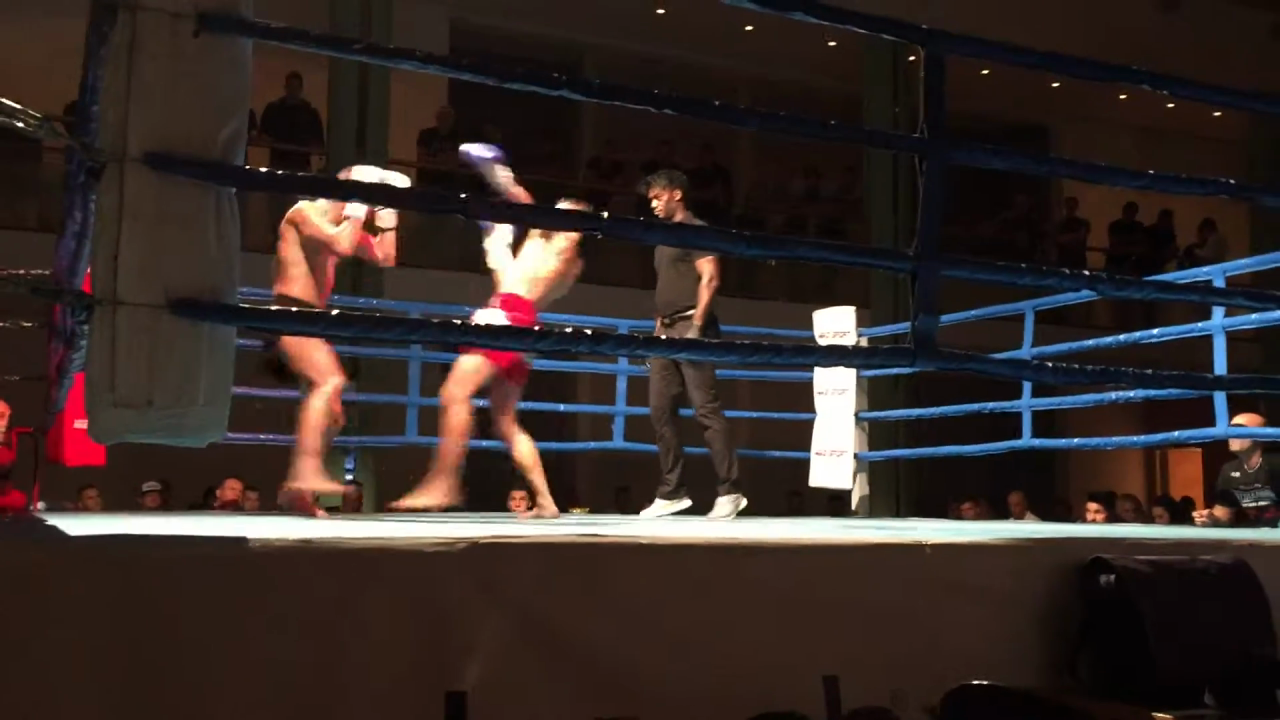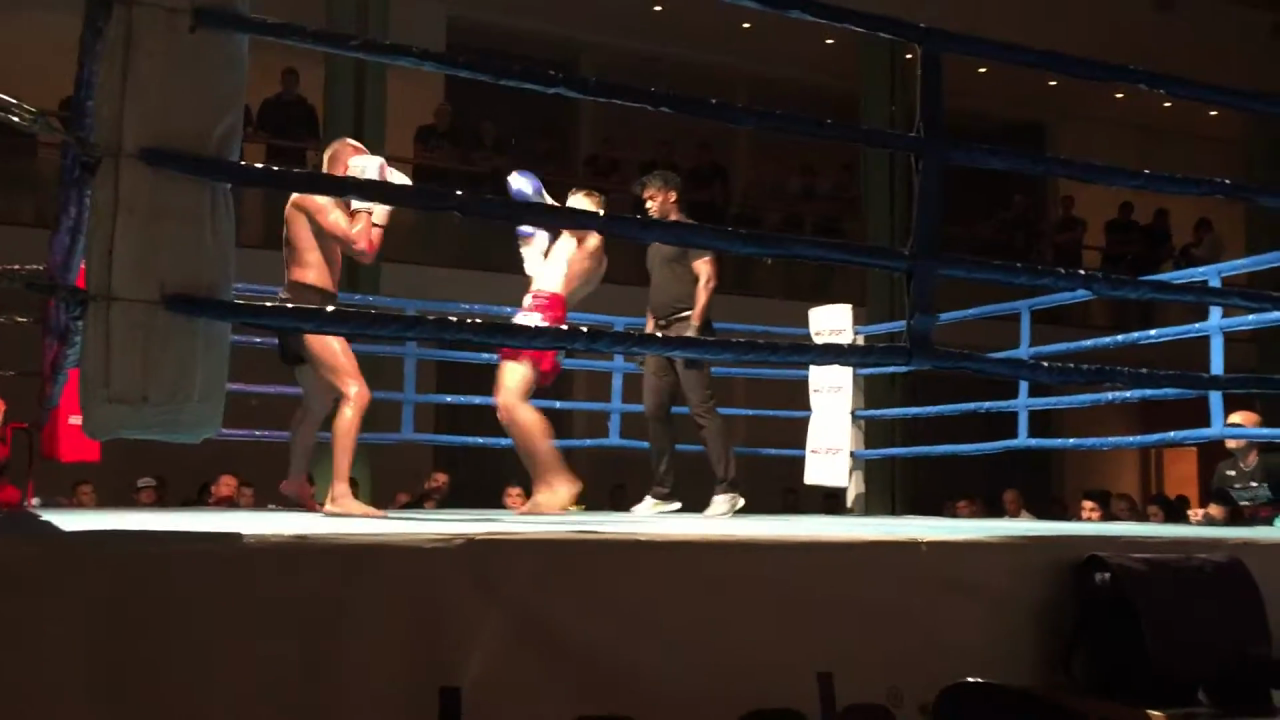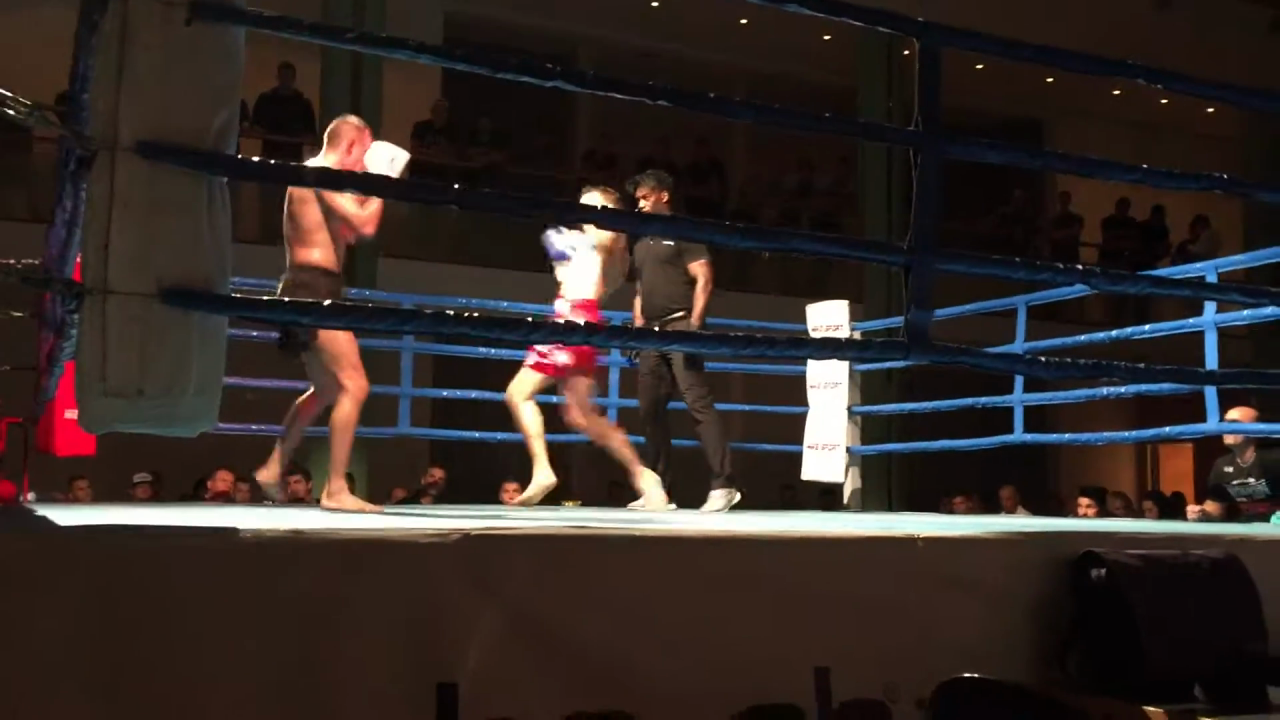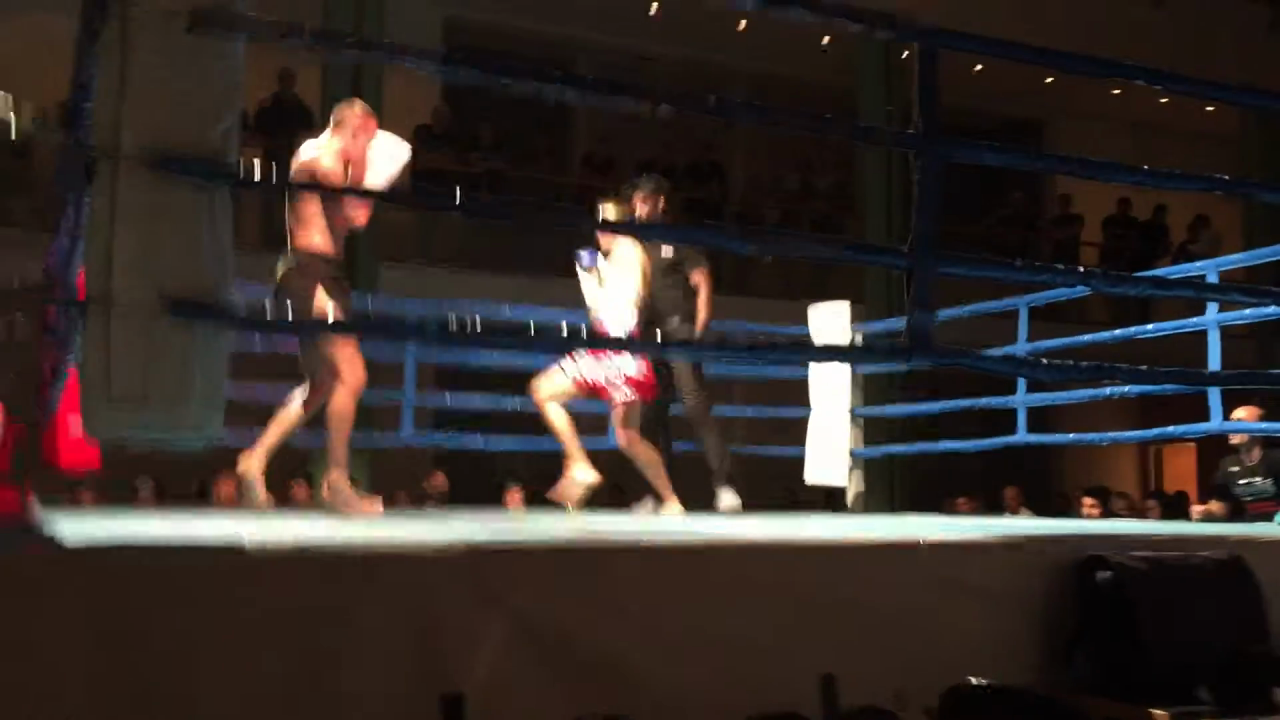
dt=0.1s
person 1, frame 1
left shoulder: (340, 222)
right shoulder: (306, 210)
left elbow: (385, 258)
right elbow: (342, 246)
left wrist: (386, 212)
right wrist: (358, 208)
left knee: (331, 416)
right knee: (331, 380)
left ankle: (297, 488)
right ankle: (306, 471)
person 1, frame 2
left shoulder: (332, 201)
right shoulder: (312, 195)
left elbow: (366, 253)
right elbow: (357, 242)
left wrist: (377, 204)
right wrist: (370, 203)
left hip: (315, 308)
right hip: (306, 307)
left knee: (319, 401)
right knee: (355, 392)
left ankle: (295, 479)
right ankle: (339, 494)
person 1, frame 3
right shoulder: (322, 174)
left elbow: (347, 235)
right elbow: (363, 226)
left hip: (314, 291)
right hip: (312, 290)
left knee: (325, 388)
right knee: (354, 385)
left ankle: (274, 468)
right ankle: (336, 489)
person 1, frame 4
left shoulder: (314, 156)
right shoulder: (321, 156)
left elbow: (338, 220)
right elbow: (357, 216)
left wrist: (362, 176)
right wrist: (379, 175)
left hip: (306, 276)
right hip: (312, 275)
left knee: (322, 383)
right knee: (351, 374)
left ankle: (255, 462)
right ankle: (338, 482)
person 2, frame 1
left shoulder: (696, 230)
right shoulder: (664, 240)
left elbow: (710, 279)
left wrist: (696, 326)
right wrist: (657, 335)
left hip: (691, 326)
right hip: (668, 332)
left knee: (705, 408)
right knee: (661, 412)
left ankle: (729, 492)
right ankle: (671, 492)
person 2, frame 2
right shoulder: (655, 243)
left elbow: (707, 279)
left wrist: (695, 326)
right wrist: (648, 334)
left hip: (685, 327)
right hip: (660, 334)
left knee: (702, 408)
right knee: (654, 411)
left ankle: (726, 490)
right ankle: (660, 492)
person 2, frame 3
right shoulder: (642, 244)
left elbow: (704, 282)
left wrist: (694, 327)
left hip: (680, 328)
right hip: (653, 334)
left knee: (699, 404)
right knee: (650, 411)
left ankle: (722, 485)
person 2, frame 4
left shoulder: (679, 243)
left elbow: (703, 289)
left wrist: (699, 334)
left hip: (677, 336)
right hip: (648, 338)
left knee: (696, 409)
right knee: (651, 417)
left ankle: (724, 487)
person 3, frame 1
left shoulder: (565, 233)
right shoulder: (573, 266)
left elbow: (527, 206)
left wrist: (500, 175)
right wrist: (498, 244)
left hip: (506, 314)
right hip: (521, 323)
left knee: (454, 396)
right knee: (505, 422)
left ankle: (441, 484)
right ankle: (545, 500)
person 3, frame 2
left shoulder: (590, 234)
right shoulder: (599, 261)
left elbow: (576, 227)
left wrist: (541, 199)
right wrist: (537, 247)
left hip: (540, 313)
right hip: (543, 316)
left knee: (509, 402)
right knee: (510, 404)
left ankle: (557, 479)
right ankle: (544, 488)
person 3, frame 3
left shoulder: (608, 231)
left elbow: (598, 241)
left wrist: (571, 245)
right wrist: (563, 262)
left hip: (578, 318)
right hip: (568, 320)
left knee: (582, 416)
right knee: (516, 394)
left ankle: (643, 476)
right ankle: (541, 471)
person 3, frame 4
left shoulder: (629, 249)
right shoulder: (606, 263)
left elbow: (633, 291)
left wrist: (625, 319)
right wrist: (589, 280)
left hip: (625, 347)
right hip: (602, 348)
left knee: (625, 436)
right knee: (542, 391)
left ankle: (669, 500)
right ankle: (579, 468)
